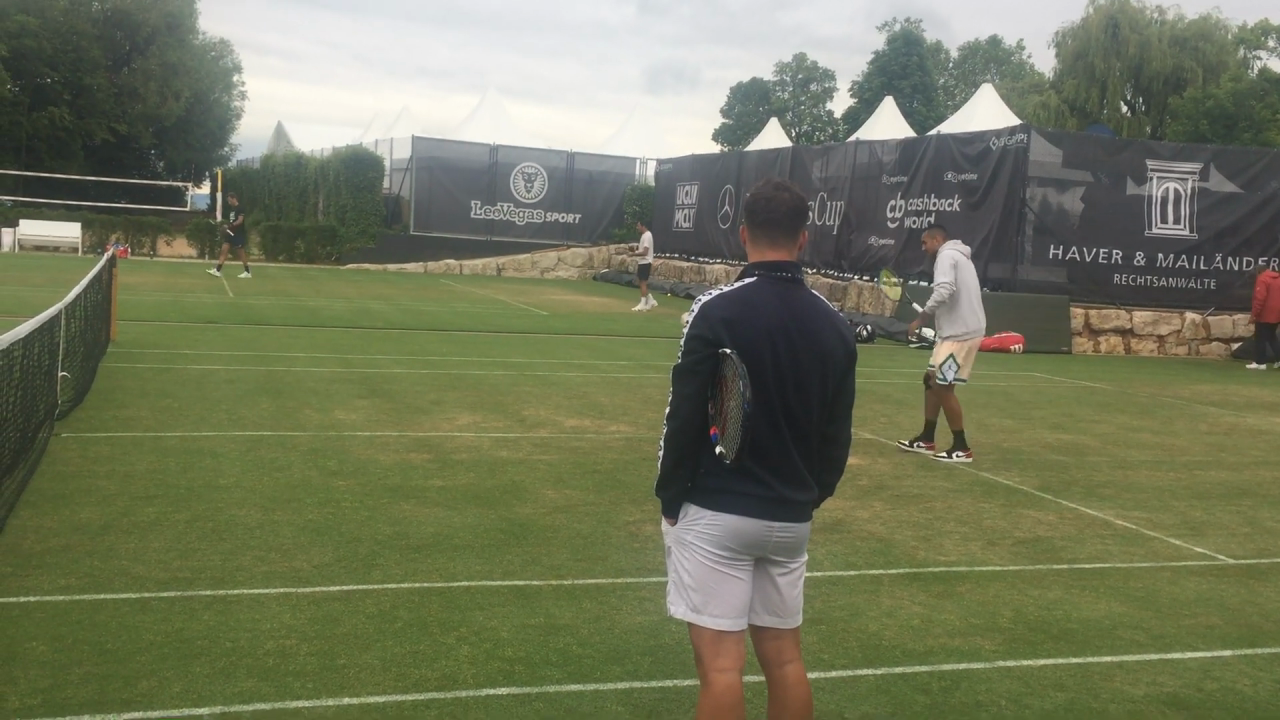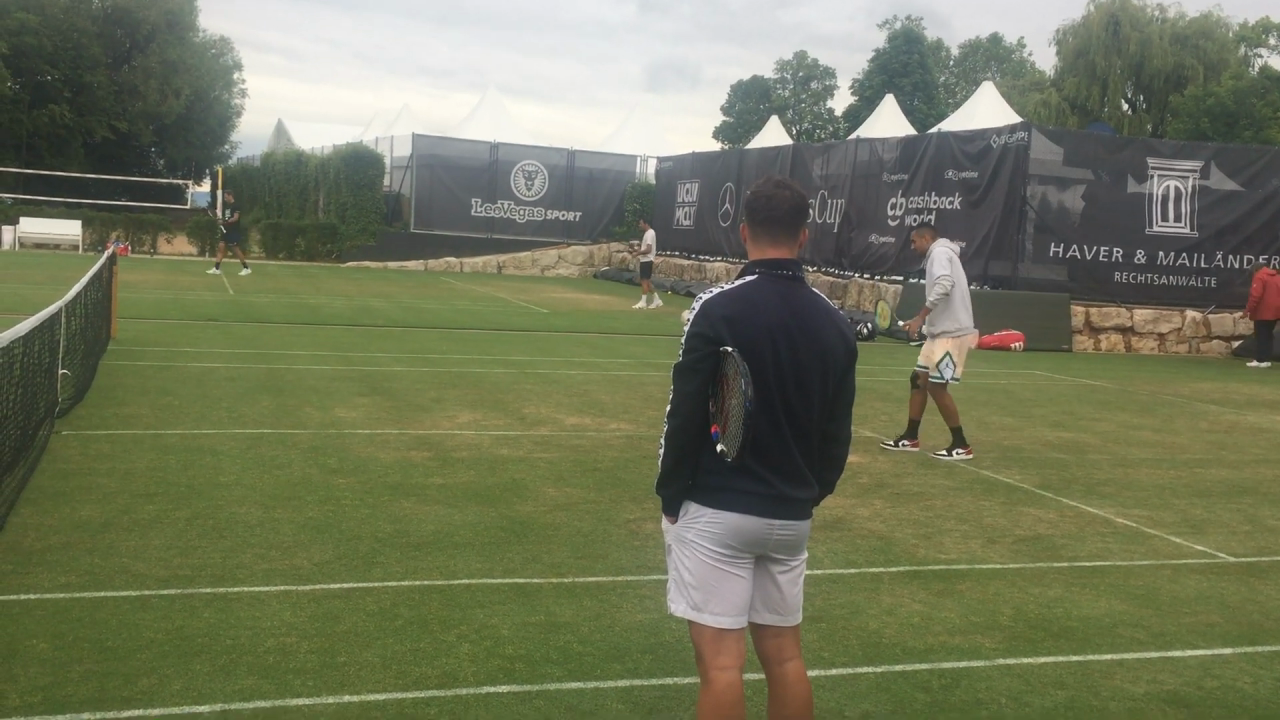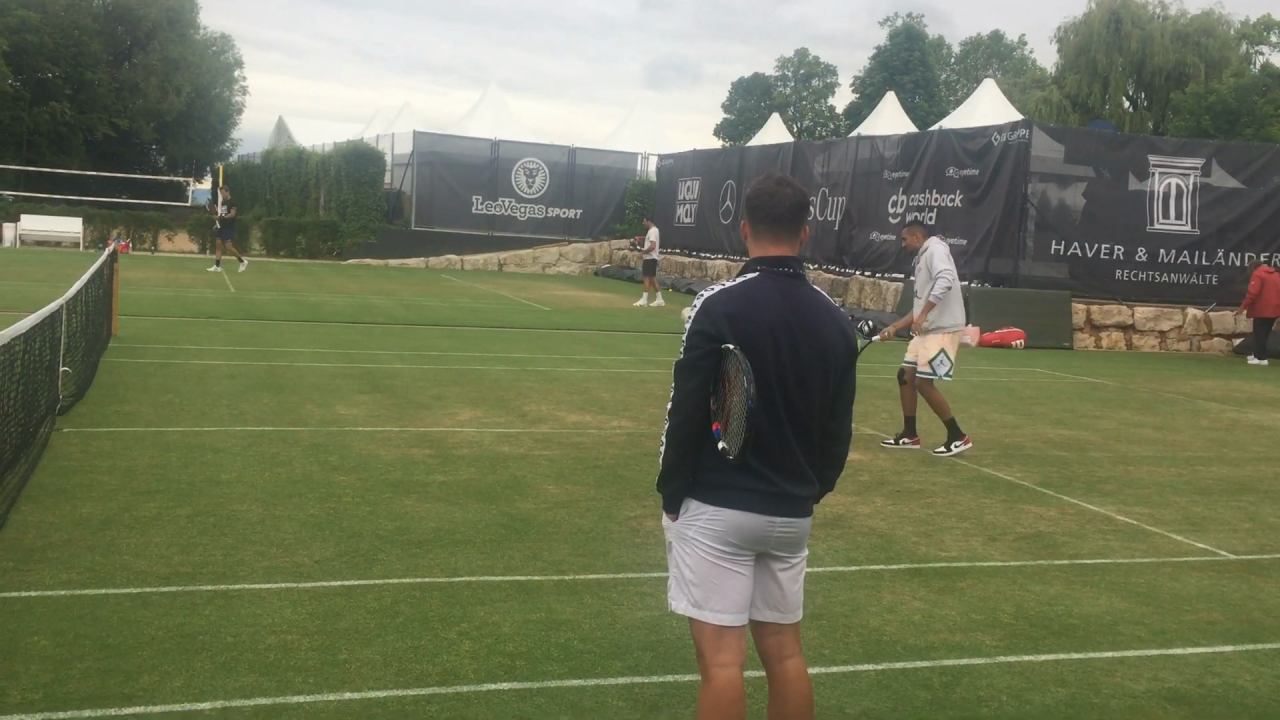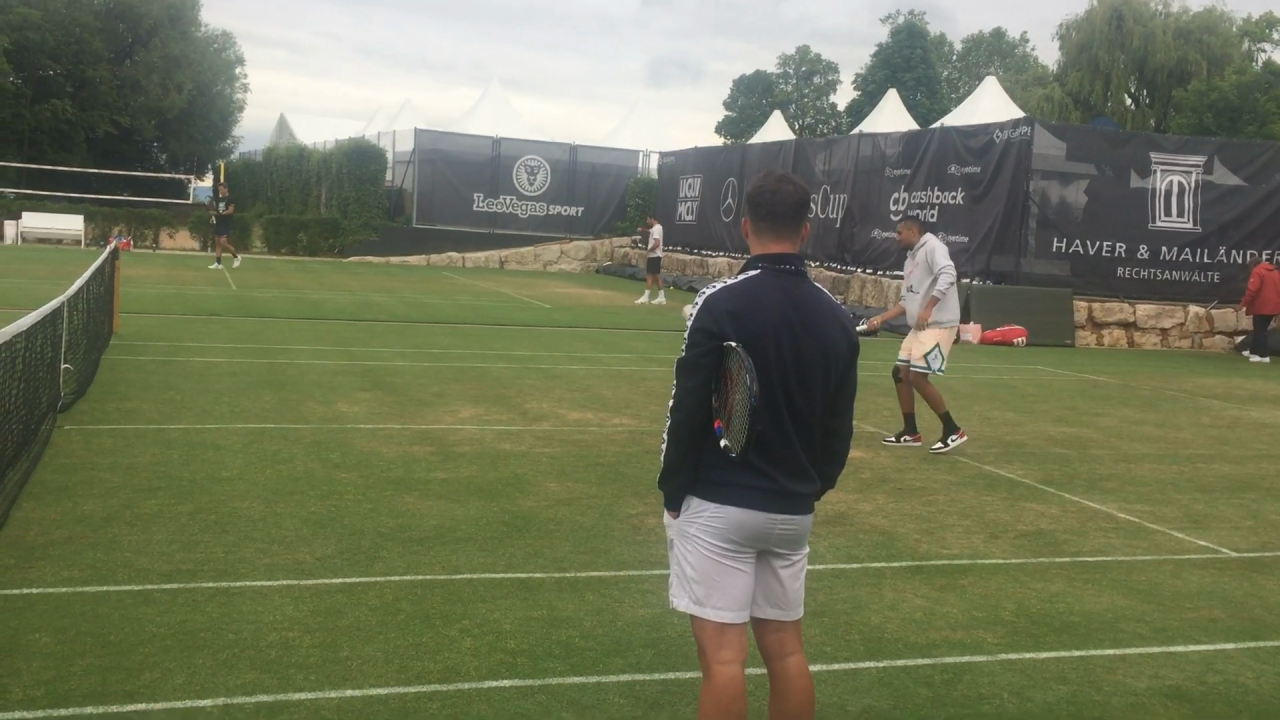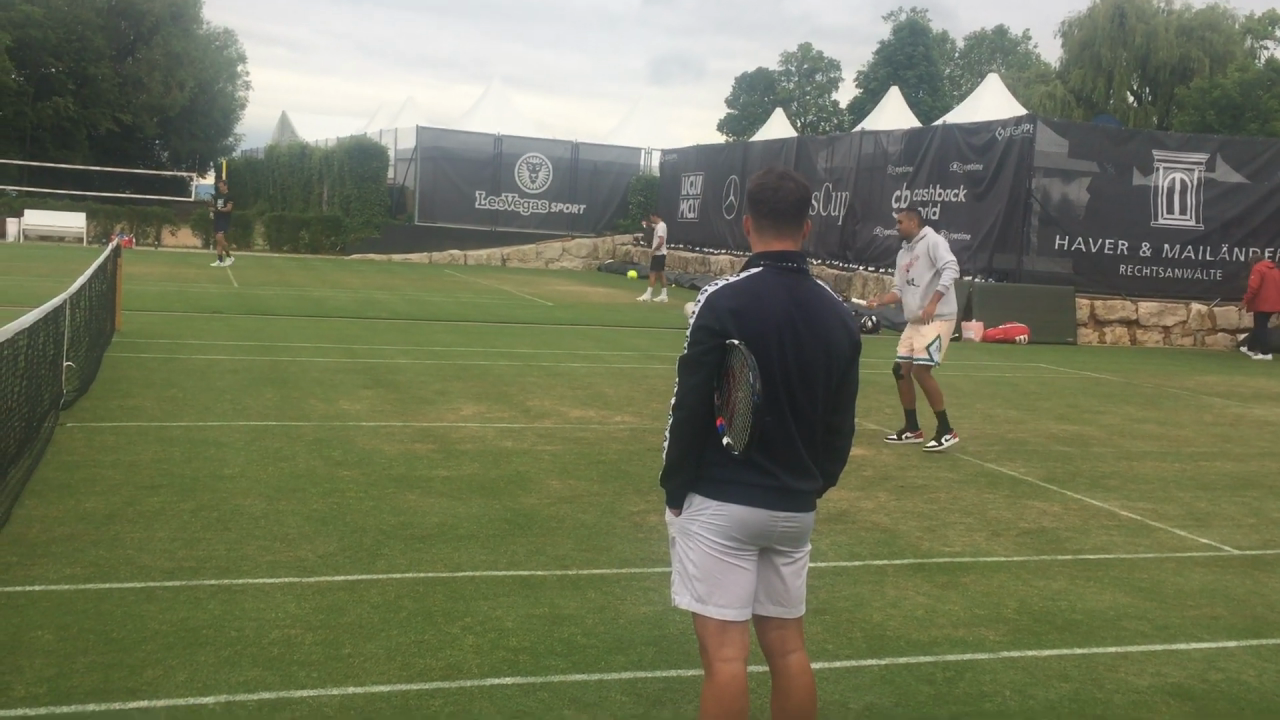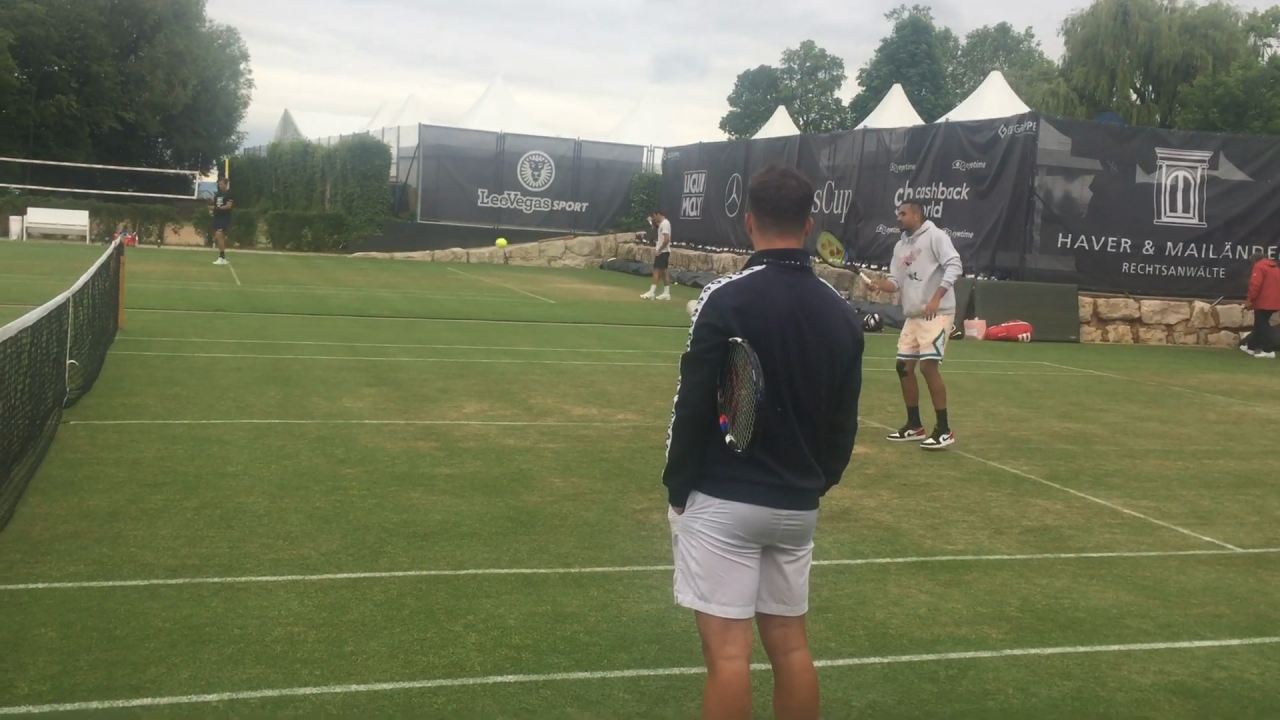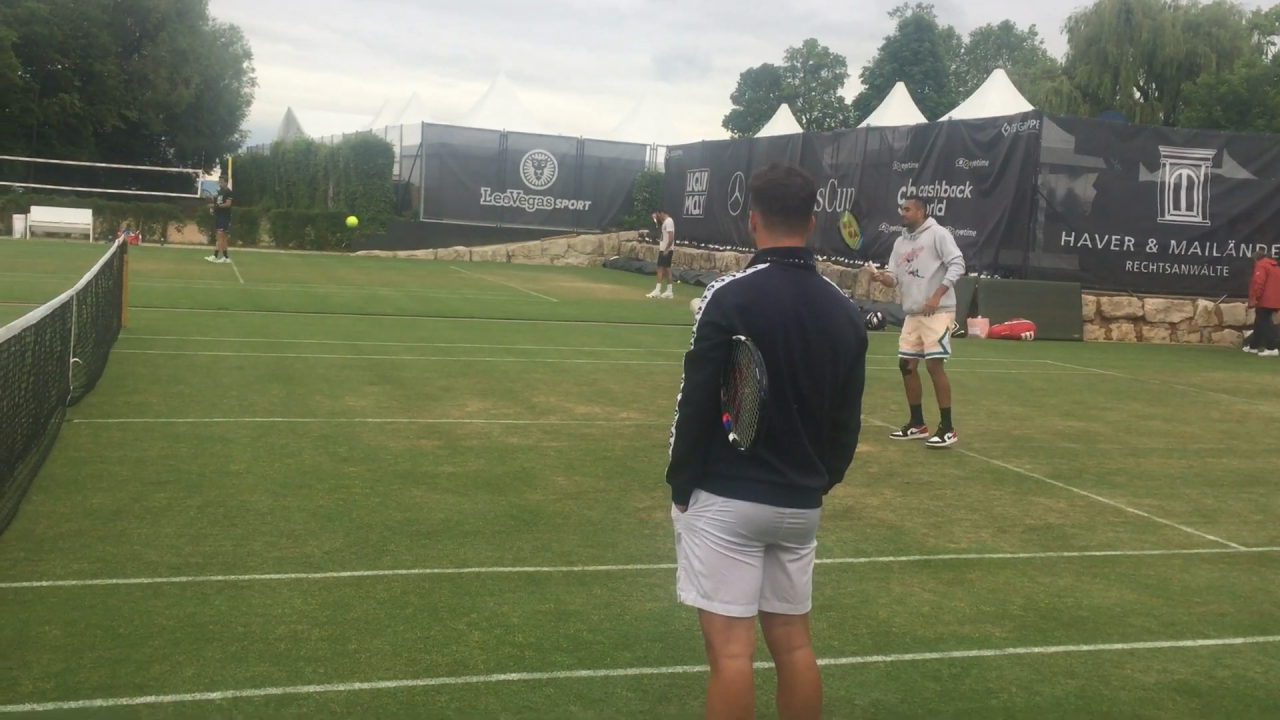
dt=0.1s
person 1, frame 1
left shoulder: (718, 310)
right shoulder: (834, 325)
left elbow: (684, 417)
right elbow: (838, 435)
left wrist: (670, 498)
left hip: (716, 513)
right hip: (790, 519)
left knee: (720, 663)
right knee: (784, 656)
person 1, frame 2
left shoulder: (719, 308)
right shoulder: (834, 322)
left elbow: (685, 414)
right elbow: (837, 433)
left wrist: (670, 495)
left hip: (716, 511)
right hip: (790, 516)
left knee: (720, 660)
right knee: (784, 653)
person 1, frame 3
left shoulder: (720, 305)
right shoulder: (834, 319)
left elbow: (686, 412)
right elbow: (838, 430)
left wrist: (671, 494)
left hip: (717, 509)
right hip: (792, 514)
left knee: (721, 658)
right knee: (785, 651)
person 1, frame 4
left shoulder: (722, 303)
right shoulder: (835, 316)
left elbow: (688, 409)
right elbow: (840, 427)
left wrist: (672, 491)
left hip: (718, 506)
right hip: (793, 510)
left knee: (722, 654)
right knee: (786, 648)
person 1, frame 5
left shoulder: (724, 300)
right shoulder: (838, 313)
left elbow: (690, 408)
right elbow: (841, 424)
left wrist: (674, 489)
left hip: (720, 504)
right hip: (795, 508)
left knee: (725, 653)
right knee: (788, 646)
person 1, frame 6
left shoulder: (727, 298)
right shoulder: (840, 311)
left elbow: (693, 405)
right elbow: (844, 422)
left wrist: (677, 487)
left hip: (723, 502)
right hip: (797, 506)
left knee: (727, 650)
right knee: (791, 643)
person 1, frame 7
left shoulder: (731, 296)
right shoulder: (844, 310)
left elbow: (696, 403)
right elbow: (847, 420)
left wrist: (681, 486)
left hip: (726, 499)
right hip: (800, 504)
left knee: (730, 648)
right knee: (794, 642)
person 2, frame 1
left shoulder: (947, 256)
right shoulder: (958, 257)
left elbow: (943, 292)
left wrist: (921, 318)
right wrist: (928, 317)
left hip: (959, 335)
right hip: (954, 333)
left knee: (943, 388)
right knee: (931, 381)
left ankle: (961, 448)
right ankle: (926, 439)
person 2, frame 2
left shoulder: (939, 253)
right shoulder: (943, 255)
left elbow: (943, 285)
left wrist: (920, 317)
right wrist: (922, 320)
left hip: (951, 332)
right hip: (943, 331)
left knee: (937, 387)
right knee: (918, 380)
left ankle: (961, 445)
right ankle: (911, 438)
person 2, frame 3
left shoulder: (935, 250)
right shoulder: (919, 263)
left elbow: (946, 280)
left wrist: (922, 314)
right wrist: (894, 328)
left hip: (943, 329)
right hip: (926, 331)
left knee: (924, 383)
right knee: (905, 376)
left ankle: (958, 436)
right ankle: (910, 434)
person 2, frame 4
left shoulder: (932, 247)
right shoulder: (911, 259)
left elbow: (948, 275)
right elbow: (906, 302)
left wrist: (928, 309)
right wrist: (881, 318)
left hip: (938, 325)
right hip: (920, 327)
left knee: (918, 379)
right knee: (900, 374)
left ankle: (953, 430)
right ankle: (910, 432)
person 2, frame 5
left shoulder: (933, 241)
right shoulder: (903, 253)
left elbow: (951, 270)
right elbow: (900, 291)
left wrist: (933, 303)
right wrist: (879, 301)
left hip: (936, 319)
right hip: (914, 321)
left knee: (922, 372)
right knee: (901, 370)
left ankle: (946, 431)
right ankle: (912, 429)
person 2, frame 6
left shoulder: (935, 236)
right shoulder: (900, 246)
left elbow: (954, 266)
right elbow: (895, 282)
left wrist: (936, 298)
right wrist: (880, 285)
left hip: (936, 314)
right hip: (913, 316)
left knee: (928, 368)
right knee: (904, 368)
left ankle: (943, 430)
right ankle: (915, 426)
person 2, frame 7
left shoulder: (938, 234)
right shoulder: (900, 242)
left elbow: (957, 264)
right elbow: (893, 277)
left wrist: (938, 295)
right wrist: (881, 277)
left hip: (938, 312)
right hip: (913, 313)
left knee: (935, 366)
right knee: (907, 365)
left ankle: (947, 428)
right ankle: (917, 424)
